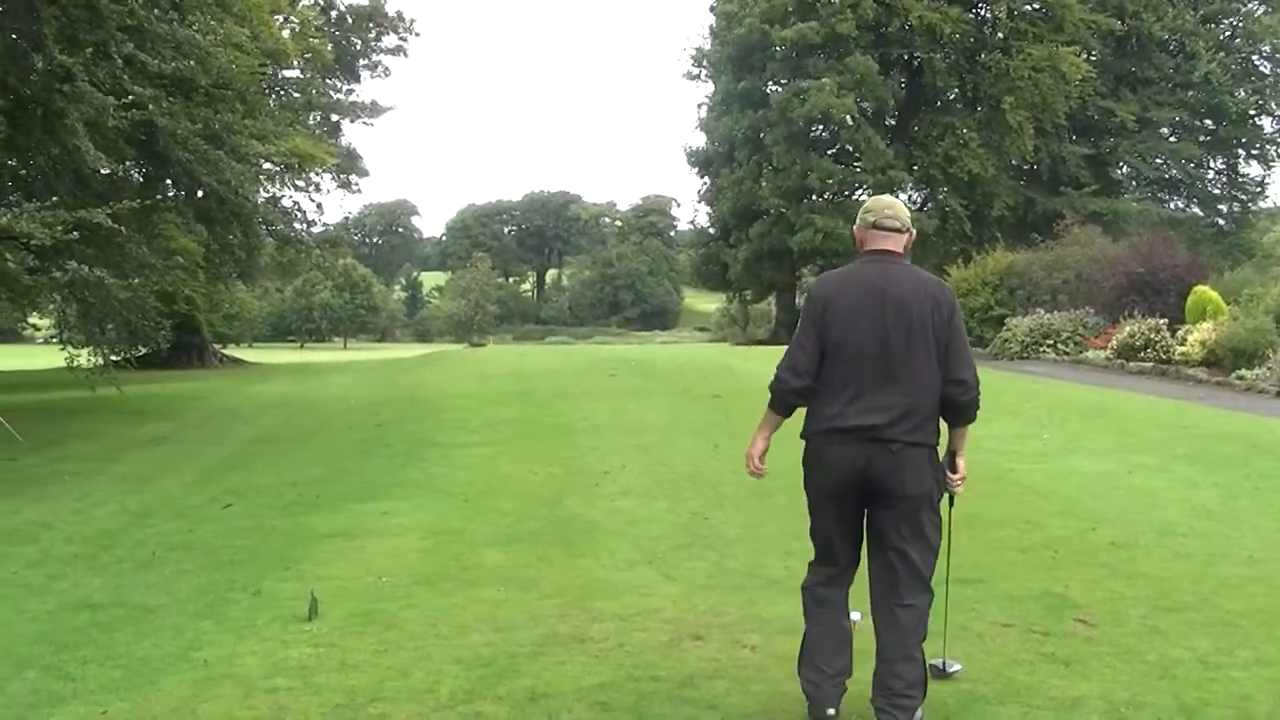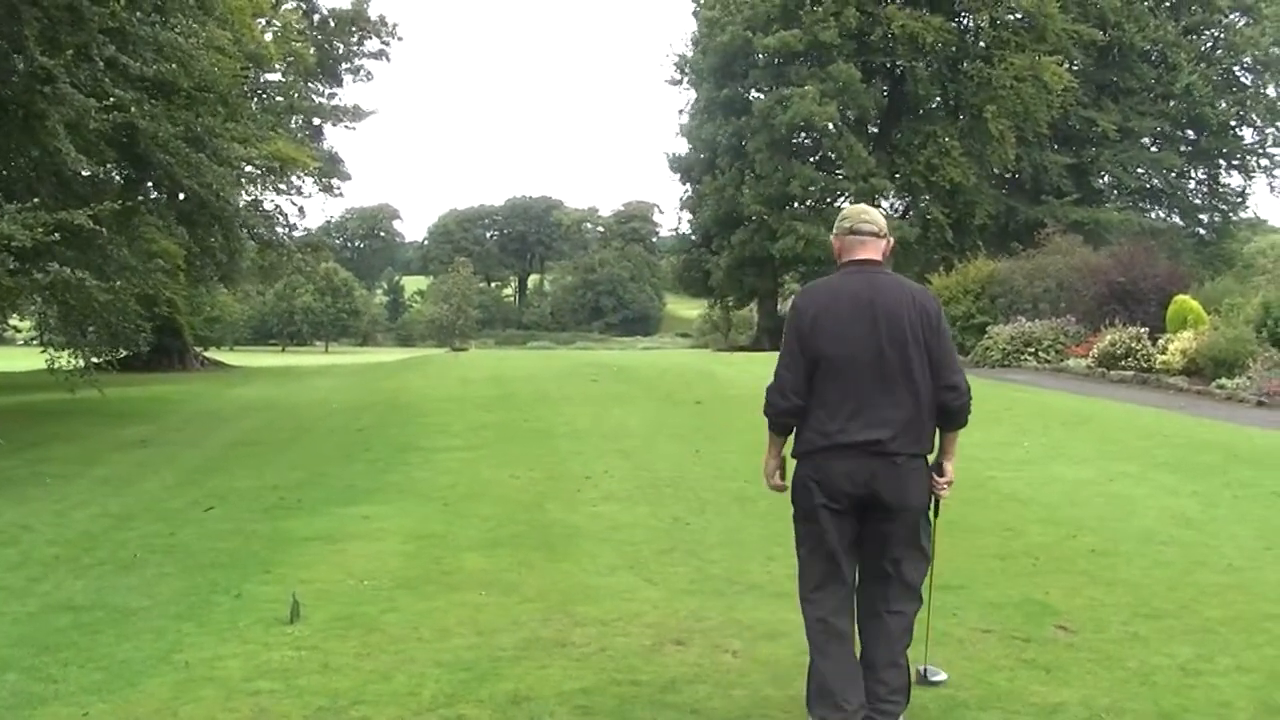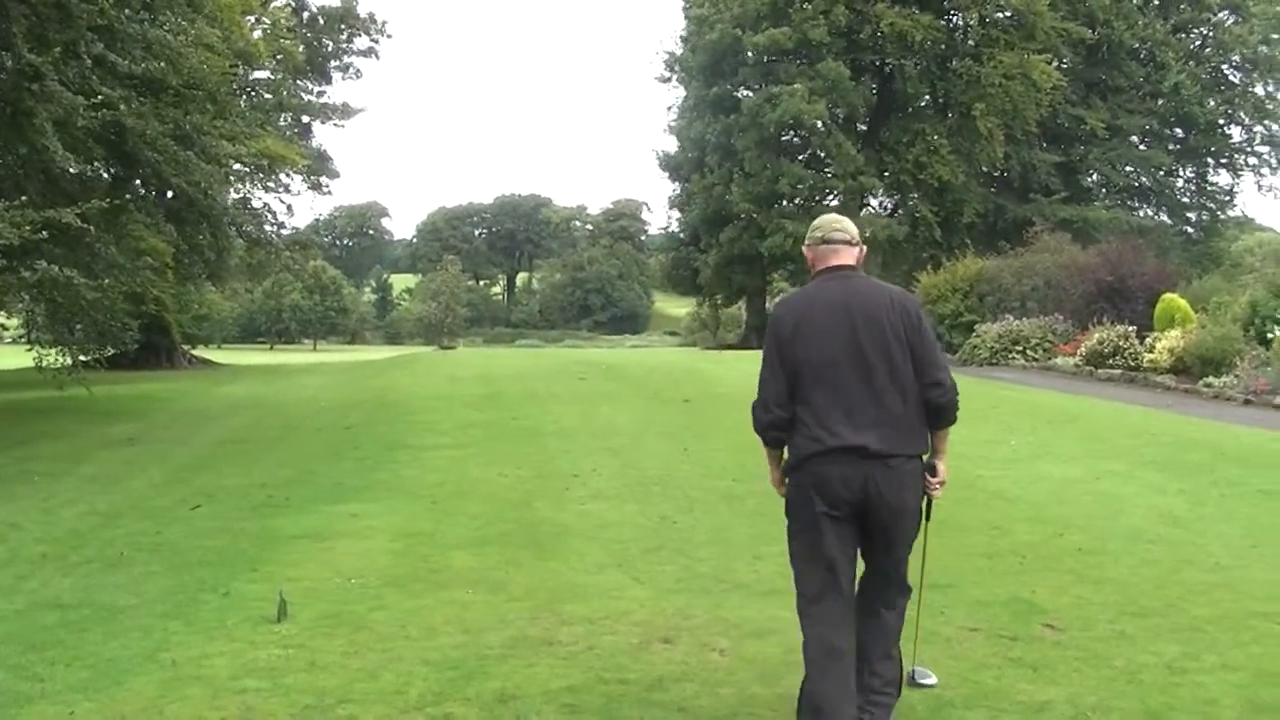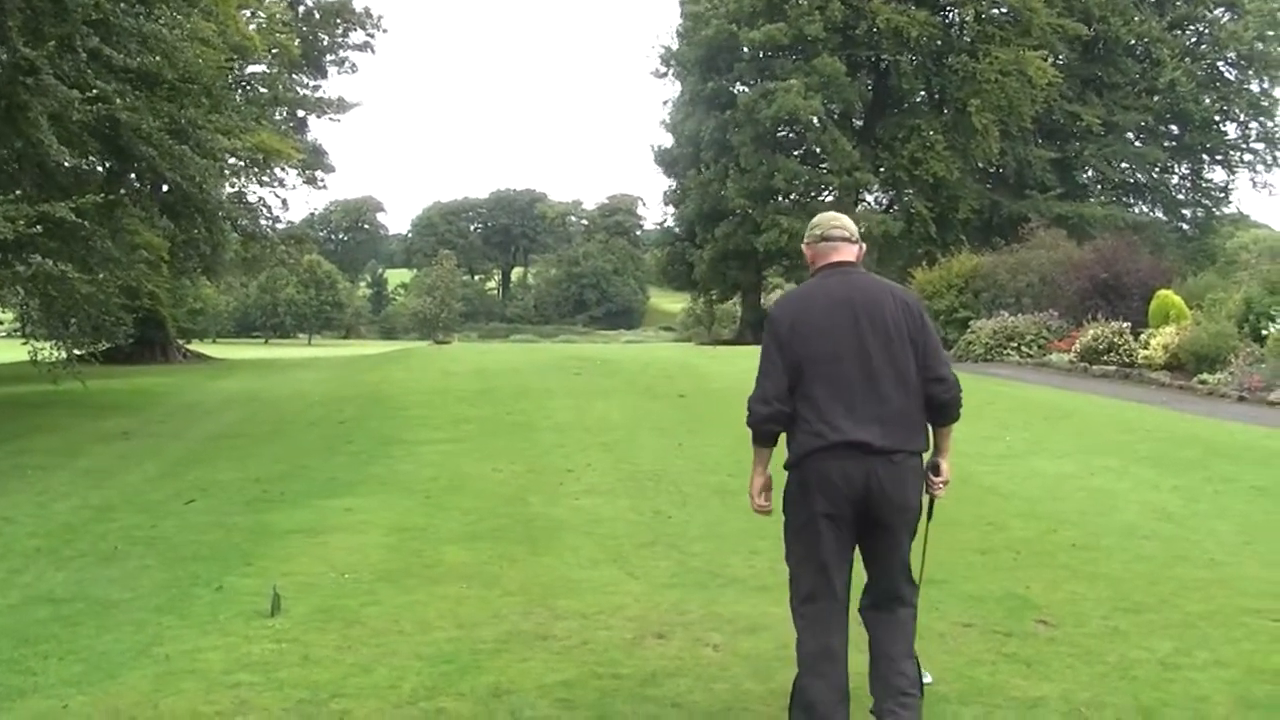
dt=0.2s
person 1, frame 1
left shoulder: (826, 290)
right shoulder: (935, 295)
left elbow: (795, 377)
right elbow: (961, 388)
left wrist: (763, 435)
right wrist: (958, 452)
left hip: (832, 452)
right hip: (906, 456)
left knee: (829, 571)
right knee: (904, 584)
person 1, frame 2
left shoulder: (810, 301)
right shoulder: (921, 302)
left elbow: (787, 397)
right elbow: (952, 394)
left wrist: (773, 454)
right wrist: (946, 459)
left hip: (826, 468)
right hip: (901, 468)
left knee: (828, 594)
right knee: (892, 594)
person 1, frame 3
left shoulder: (788, 312)
right shoulder: (901, 303)
left elbow: (772, 409)
right elbow: (940, 393)
left wrist: (777, 465)
right wrist: (938, 457)
left hip: (820, 474)
right hip: (895, 470)
left knee: (825, 603)
right knee: (885, 590)
person 1, frame 4
left shoulder: (788, 309)
right shoulder: (902, 301)
left elbow: (769, 406)
right elbow: (943, 391)
left wrist: (760, 468)
right wrist: (941, 455)
left hip: (821, 470)
right hip: (896, 468)
left knee: (820, 601)
right knee: (892, 594)
